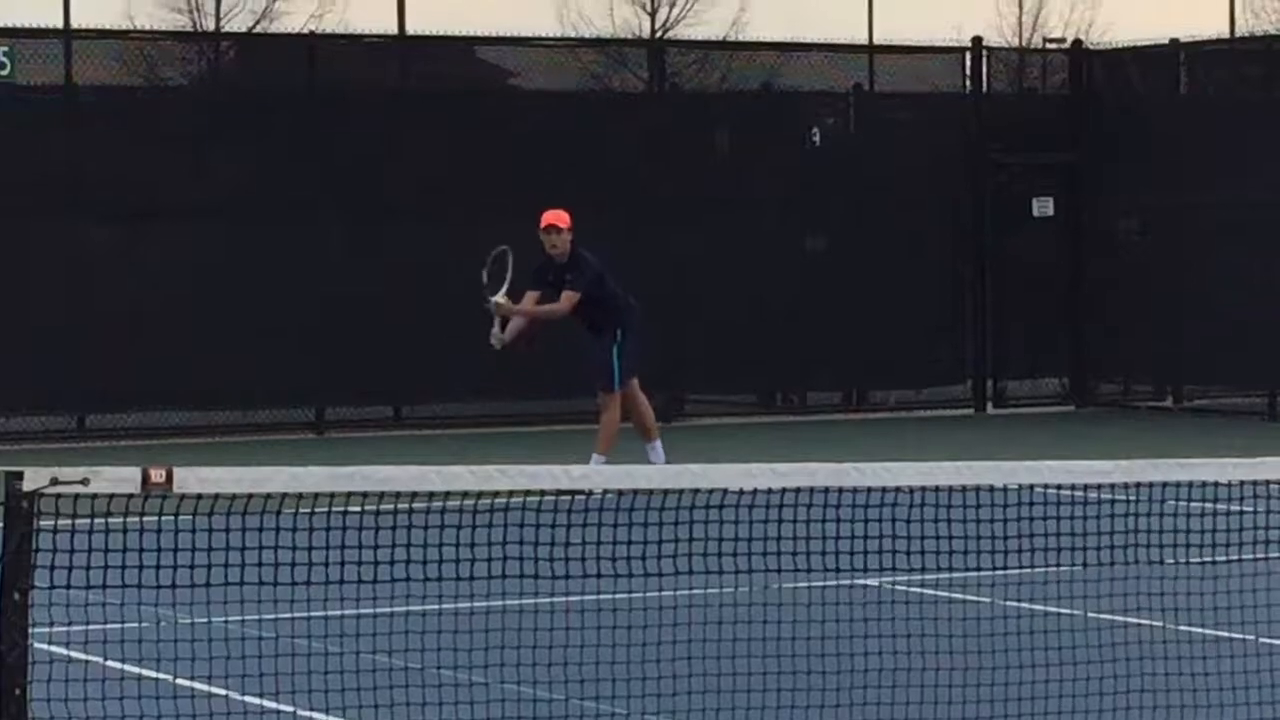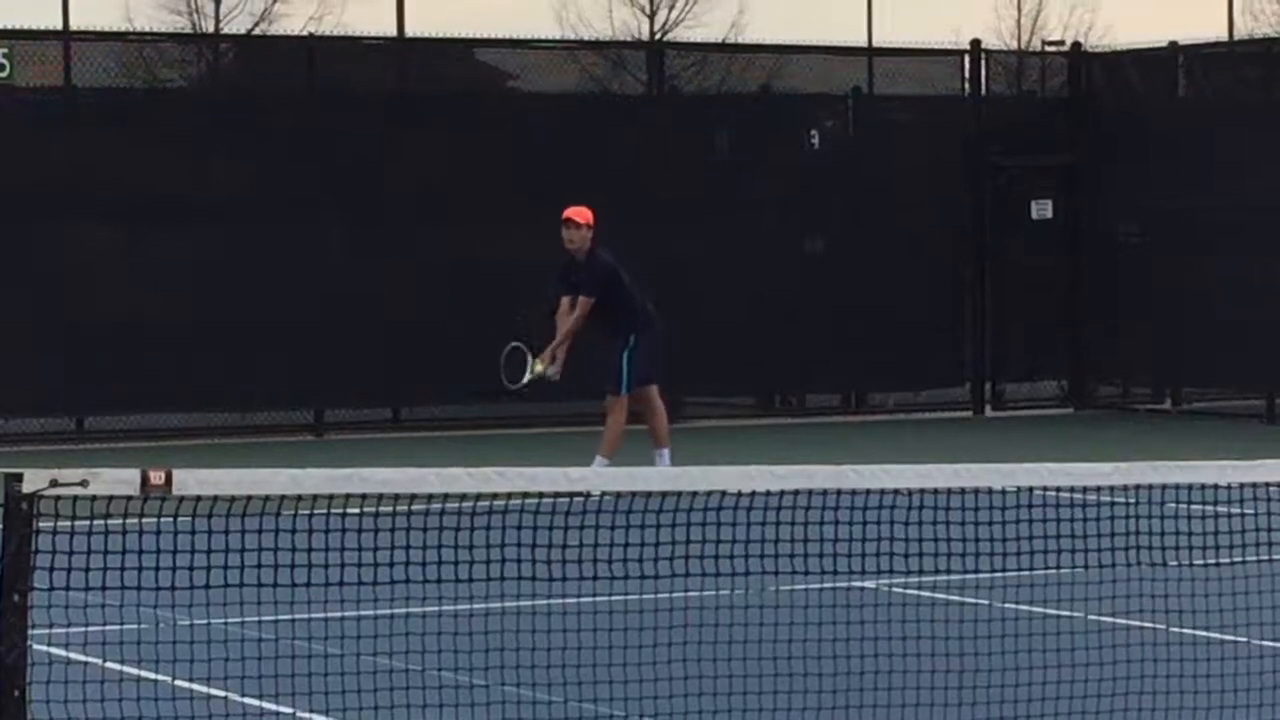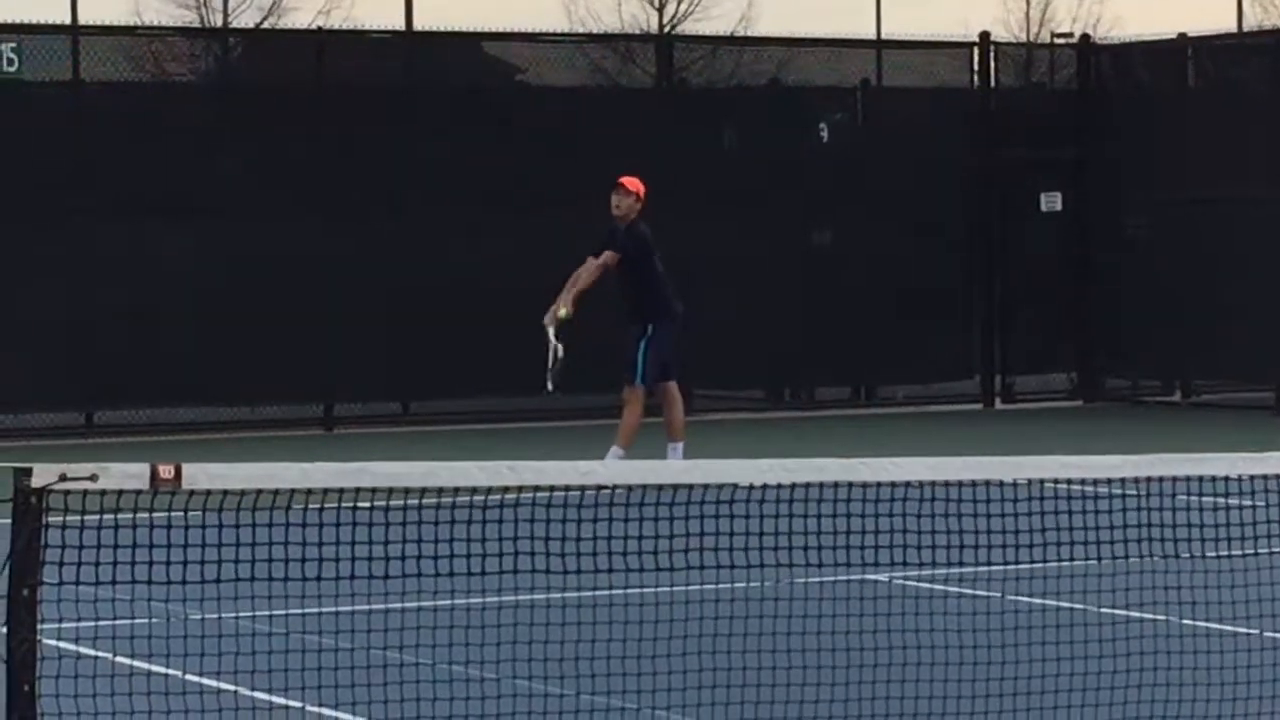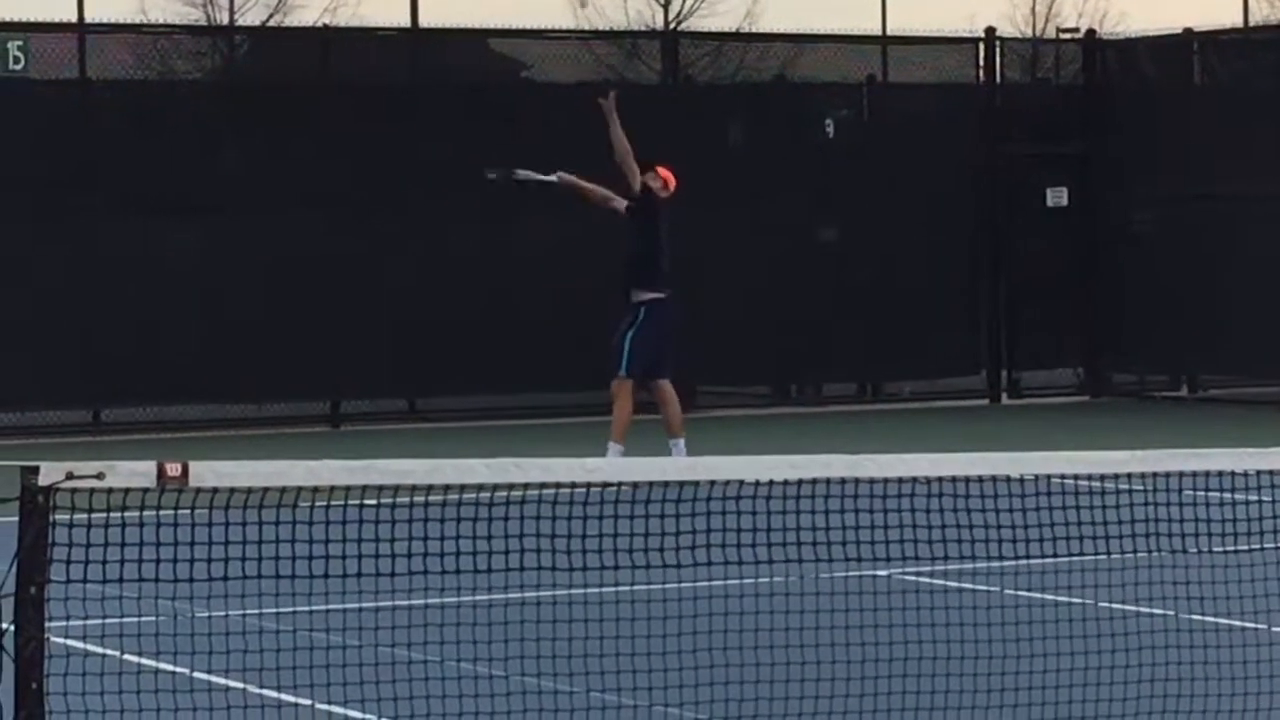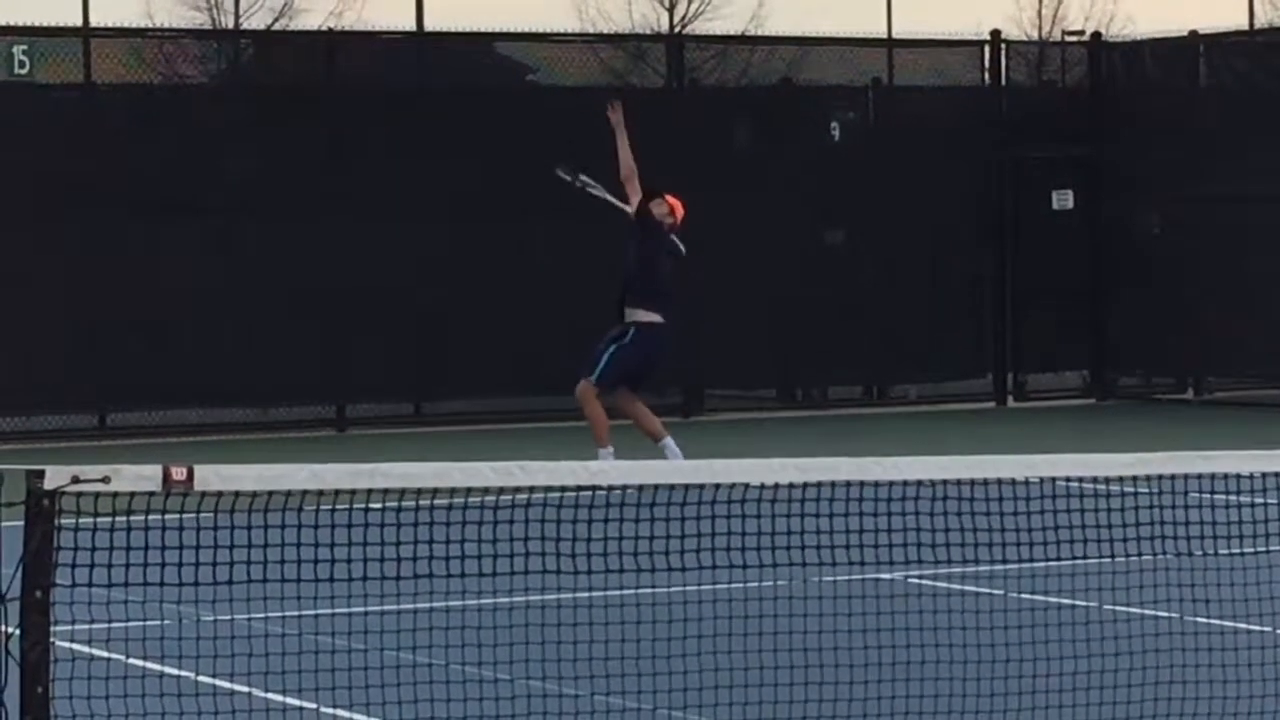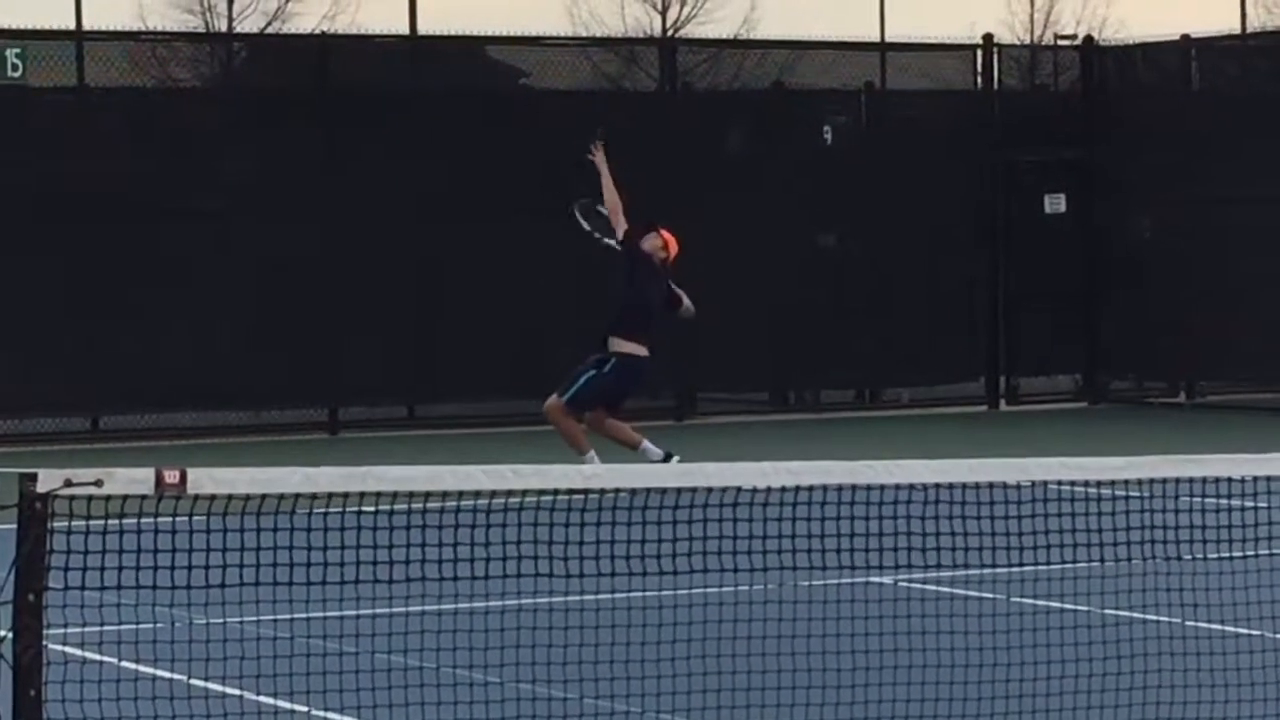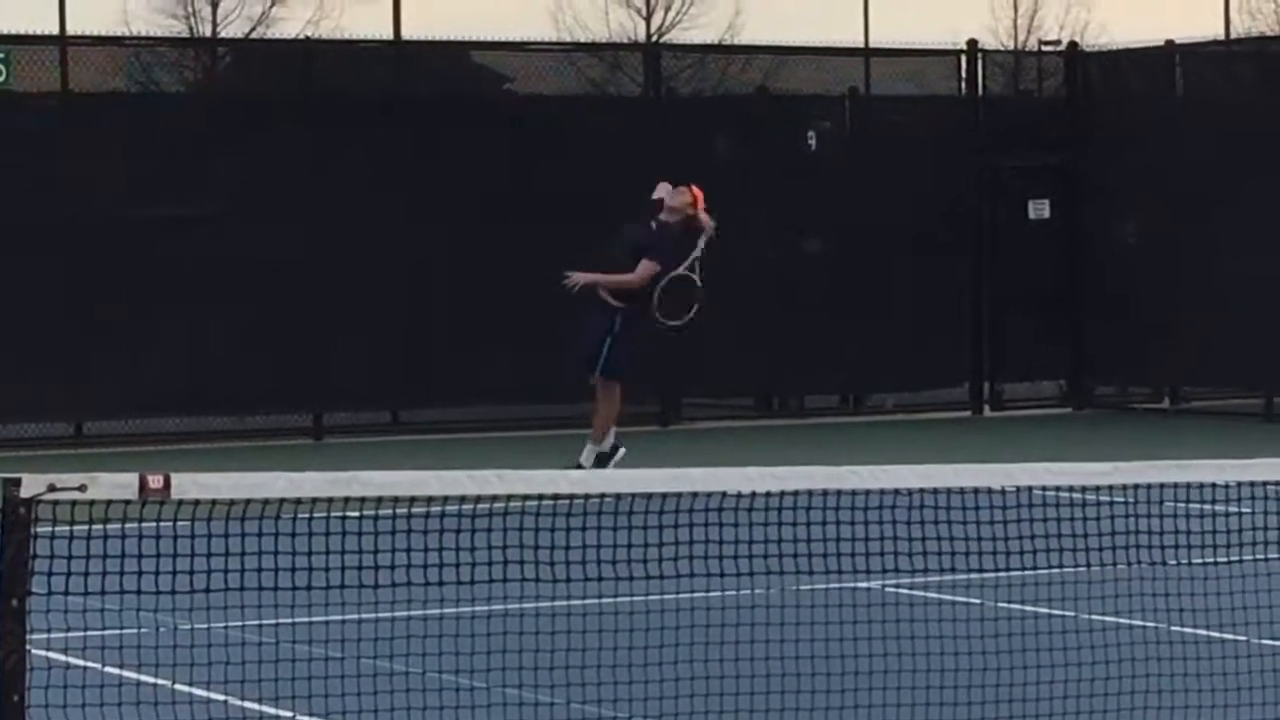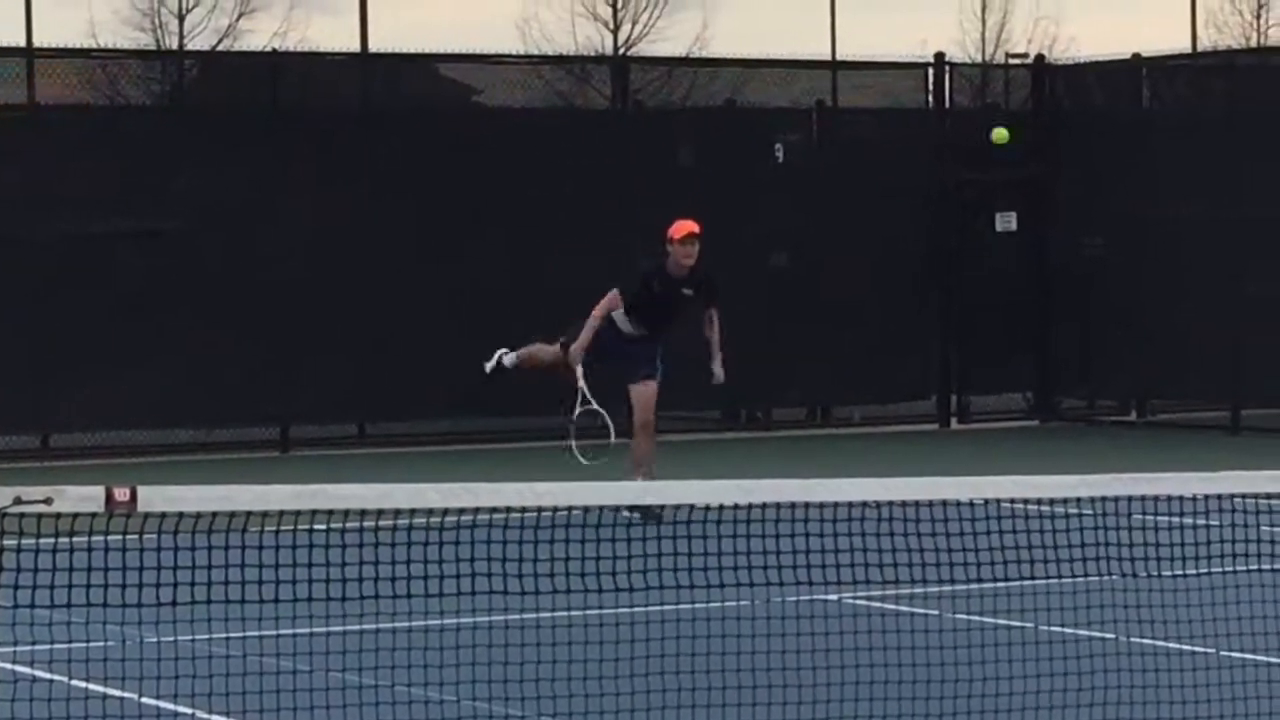
dt=0.3s
person 1, frame 1
left shoulder: (583, 264)
right shoulder: (545, 268)
left elbow: (563, 309)
right elbow: (528, 306)
left wrist: (513, 309)
right wrist: (505, 336)
left hip: (619, 326)
right hip: (604, 328)
left knee: (609, 397)
right knee: (630, 391)
left ankle: (596, 468)
right ankle: (658, 459)
person 1, frame 2
left shoulder: (600, 264)
right shoulder: (569, 268)
left elbow: (579, 316)
right elbow: (564, 313)
left wrist: (552, 349)
right wrist: (559, 357)
left hip: (637, 331)
right hip: (625, 332)
left knee: (616, 402)
right knee: (648, 396)
left ankle: (598, 470)
right ankle: (664, 465)
person 1, frame 3
left shoulder: (634, 233)
right shoulder: (620, 235)
left elbow: (600, 266)
right elbow: (587, 267)
left wrist: (571, 297)
right wrist: (559, 303)
left hip: (656, 320)
right hip: (662, 318)
left knee: (634, 394)
right knee: (667, 388)
right ankle: (677, 461)
person 1, frame 4
left shoulder: (651, 208)
right shoulder: (642, 211)
left elbow: (628, 164)
right elbow: (613, 200)
left wrist: (613, 116)
right wrist: (576, 182)
left hip: (648, 310)
right hip: (651, 307)
left knee: (622, 386)
right knee: (660, 385)
left ankle: (613, 461)
right ankle: (680, 456)
person 1, frame 5
left shoulder: (651, 233)
right shoulder: (666, 244)
left elbow: (629, 178)
left wrist: (619, 127)
left hip: (639, 330)
right hip: (650, 331)
left knee: (586, 391)
right knee: (625, 399)
left ankle: (607, 462)
right ankle: (676, 457)
person 1, frame 6
left shoulder: (642, 265)
right shoulder: (662, 284)
left elbow: (615, 214)
right elbow: (688, 310)
left wrist: (602, 168)
left hip: (621, 361)
right hip: (630, 361)
left knee: (555, 409)
right knee: (596, 418)
right ankle: (659, 458)
person 1, frame 7
left shoulder: (670, 239)
right shoulder: (661, 224)
left elbow: (637, 280)
right elbow: (663, 189)
left wrist: (592, 278)
left hip: (619, 312)
right hip: (606, 307)
left knee: (606, 385)
right knee: (605, 384)
left ankle: (590, 457)
right ankle: (609, 445)
person 1, frame 8
left shoulder: (702, 281)
right shoulder: (650, 275)
left elbow: (711, 317)
right elbow: (605, 305)
left wrist: (716, 358)
right wrist: (581, 342)
left hip: (645, 342)
right hip: (614, 327)
left knee: (645, 418)
right knee: (554, 356)
right ankle: (507, 358)
